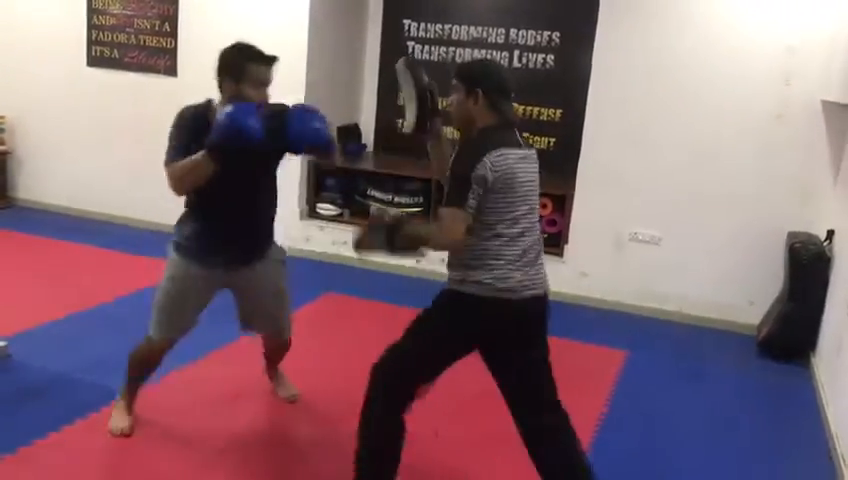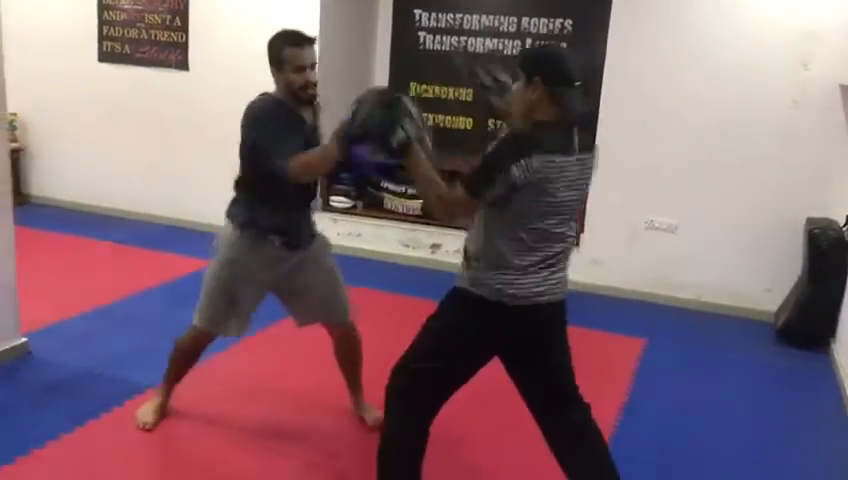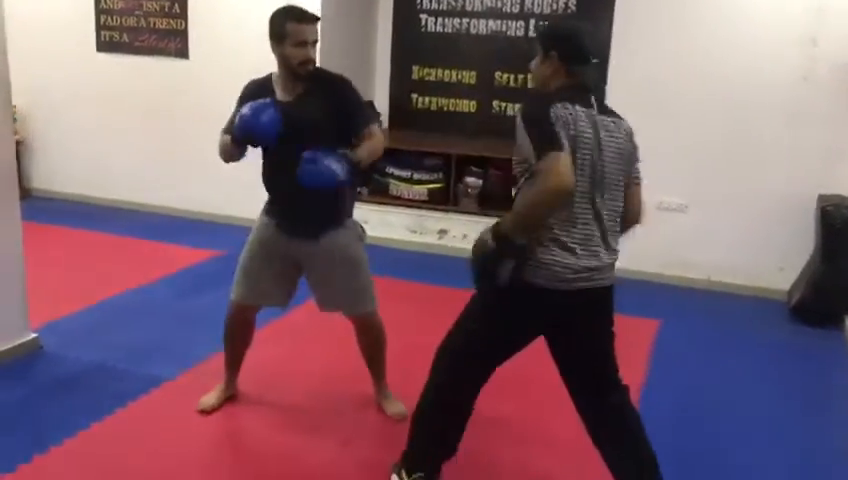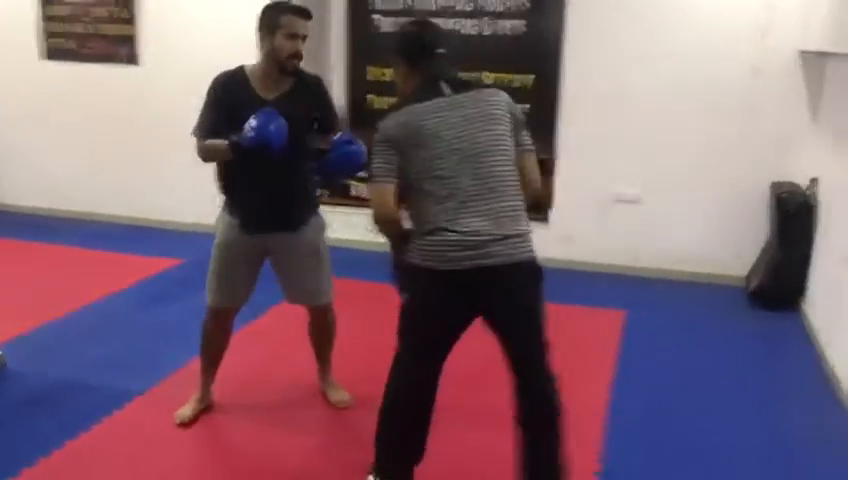
dt=0.4s
person 1, frame 1
left shoulder: (476, 152)
right shoulder: (521, 150)
left elbow: (448, 235)
left wrist: (397, 228)
right wrist: (432, 128)
left hip: (478, 298)
right hip: (528, 299)
left knee: (389, 383)
right knee: (540, 408)
person 1, frame 2
left shoulder: (518, 148)
right shoulder: (581, 153)
left elbow: (448, 206)
left wrist: (411, 149)
left hip: (485, 301)
right hip: (545, 304)
left knee: (410, 389)
right knee: (564, 410)
person 1, frame 3
left shoulder: (545, 110)
right shoulder: (620, 127)
left elbow: (558, 182)
right elbow: (633, 213)
left wrist: (503, 231)
left hip: (532, 280)
right hip: (594, 286)
left knee: (456, 369)
right knee: (604, 396)
person 1, frame 4
left shoulder: (396, 124)
right shoulder: (499, 102)
left elbow: (384, 210)
right elbow: (533, 186)
left wrist: (404, 244)
left hip: (439, 266)
right hip: (513, 260)
left knee: (413, 371)
right knee: (535, 377)
person 2, frame 1
left shoulder: (274, 118)
right shoulder: (193, 120)
right elbow: (179, 182)
right wrist: (220, 147)
left hip: (256, 253)
right hip: (197, 252)
left knee: (279, 336)
right knee: (159, 340)
left ankle: (273, 371)
right ankle: (126, 400)
person 2, frame 2
left shoulder: (306, 107)
right shoulder: (265, 113)
right elbow: (299, 168)
left hip: (300, 239)
right hip: (250, 238)
left knee: (343, 326)
right knee: (205, 329)
left ankle: (358, 400)
right ankle: (162, 396)
person 2, frame 3
left shoulder: (335, 88)
right shoulder: (257, 92)
left elbow: (375, 139)
right elbow: (226, 152)
left wrist: (346, 166)
right wrist: (238, 137)
left hip: (333, 226)
right hip: (278, 222)
left knee: (364, 314)
right knee: (240, 307)
left ankle: (382, 389)
right ankle: (229, 383)
person 2, frame 4
left shoulder: (312, 89)
right shoulder: (228, 86)
left elbow: (330, 133)
right elbow: (204, 148)
right wrist: (237, 146)
left hip: (299, 219)
right hip: (241, 219)
left knee: (320, 303)
right knee: (220, 308)
left ankle: (325, 377)
right ankle: (203, 392)
